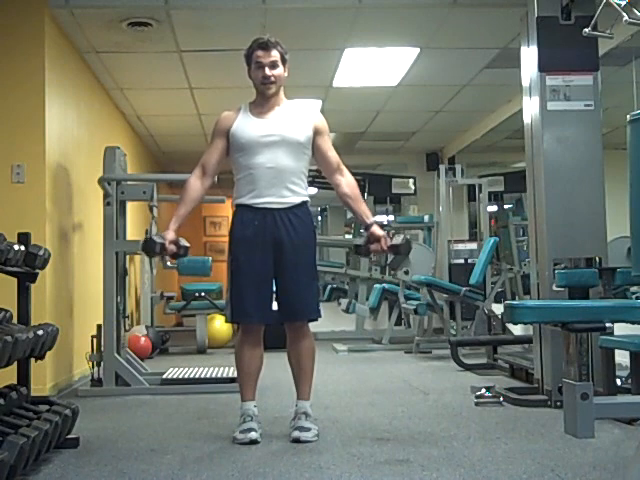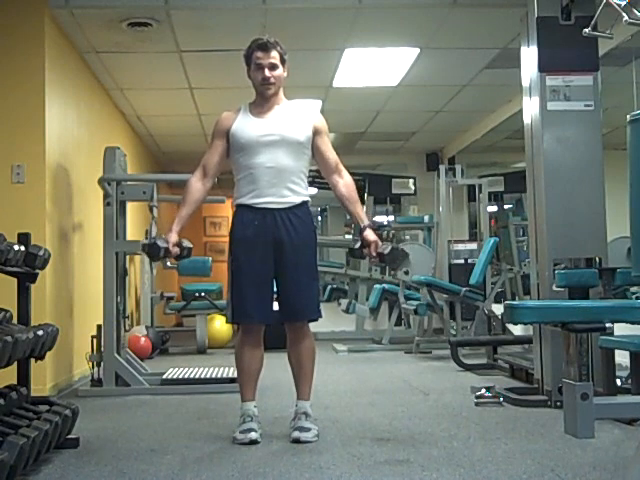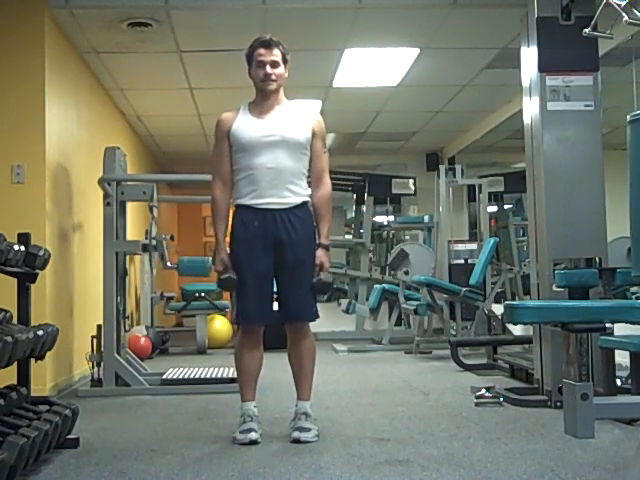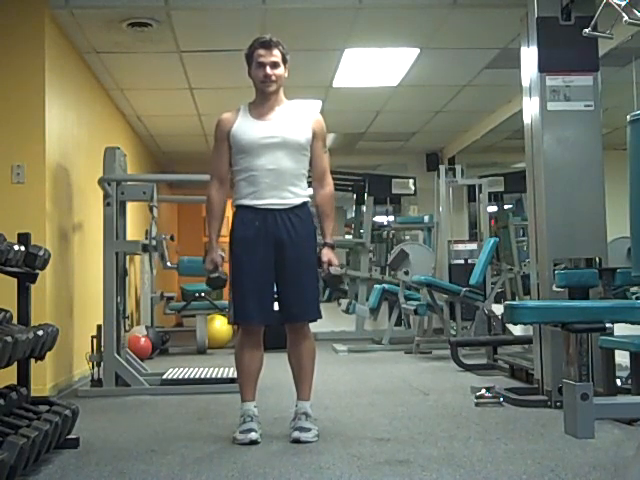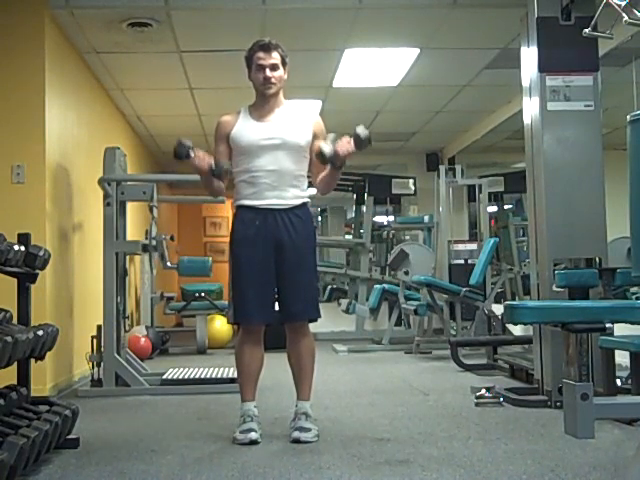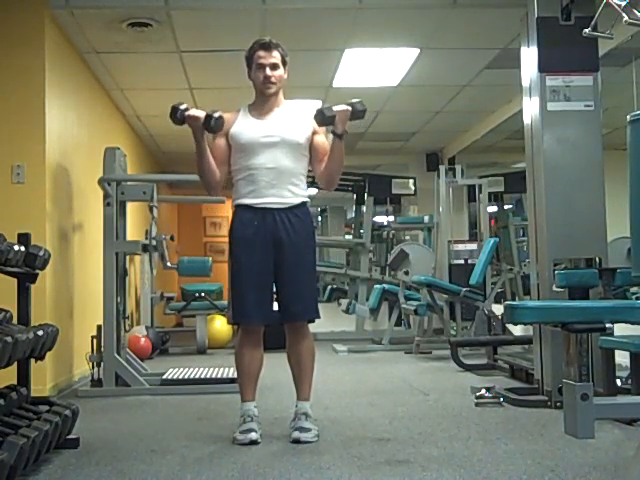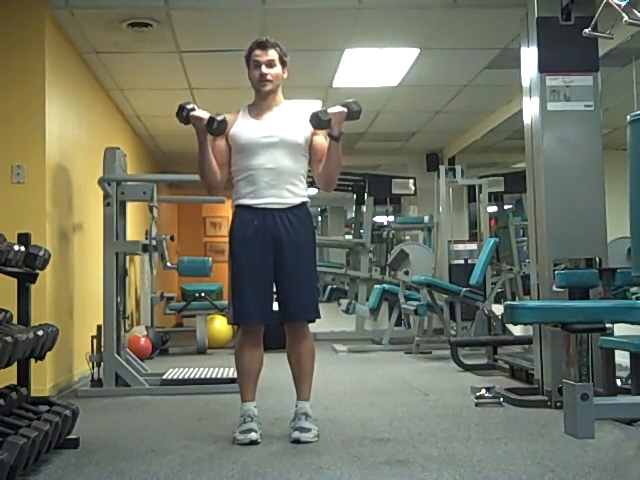
dt=0.7s
person 1, frame 1
left shoulder: (309, 117)
right shoulder: (230, 120)
left elbow: (339, 175)
right elbow: (202, 175)
left wrist: (369, 222)
right wrist: (173, 225)
left hip: (295, 220)
right hip: (249, 223)
left knee: (298, 320)
right knee: (249, 323)
left ankle: (303, 411)
right ankle: (248, 412)
person 1, frame 2
left shoulder: (309, 116)
right shoulder: (230, 121)
left elbow: (337, 175)
right elbow: (203, 176)
left wrist: (365, 225)
right wrist: (175, 227)
left hip: (295, 220)
right hip: (249, 222)
left knee: (299, 320)
right knee: (249, 323)
left ankle: (303, 410)
right ankle: (248, 412)
person 1, frame 3
left shoulder: (309, 118)
right shoulder: (230, 122)
left elbow: (321, 184)
right elbow: (221, 186)
left wrist: (323, 242)
right wrist: (220, 243)
left hip: (296, 222)
right hip: (249, 224)
left knee: (299, 321)
right knee: (250, 323)
left ankle: (303, 411)
right ankle: (249, 413)
person 1, frame 4
left shoulder: (310, 119)
right shoulder: (230, 122)
left elbow: (323, 184)
right elbow: (218, 185)
left wrist: (328, 241)
right wrist: (212, 243)
left hip: (296, 221)
right hip: (249, 224)
left knee: (299, 321)
right knee: (250, 323)
left ankle: (303, 410)
right ankle: (249, 412)
person 1, frame 5
left shoulder: (309, 119)
right shoulder: (229, 124)
left elbow: (323, 185)
right elbow: (219, 189)
left wrist: (338, 163)
right wrist: (205, 170)
left hip: (295, 220)
right hip: (250, 223)
left knee: (298, 320)
right knee: (250, 321)
left ankle: (303, 411)
right ankle: (248, 412)
person 1, frame 6
left shoulder: (308, 119)
right shoulder: (230, 122)
left elbow: (327, 180)
right elbow: (213, 184)
left wrist: (339, 133)
right wrist: (199, 137)
left hip: (294, 219)
right hip: (248, 222)
left knee: (298, 320)
right knee: (249, 322)
left ankle: (303, 410)
right ankle: (249, 412)
person 1, frame 7
left shoulder: (308, 119)
right shoulder: (231, 124)
left elbow: (327, 182)
right elbow: (214, 185)
left wrist: (335, 135)
right wrist: (202, 138)
left hip: (294, 220)
right hip: (249, 222)
left knee: (299, 320)
right knee: (250, 322)
left ankle: (303, 411)
right ankle: (249, 413)
